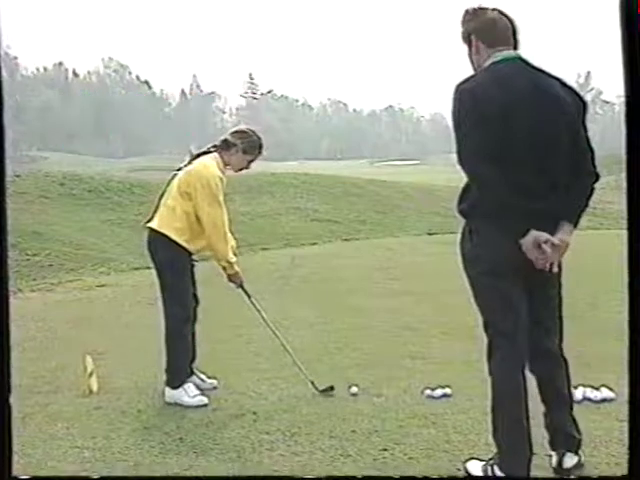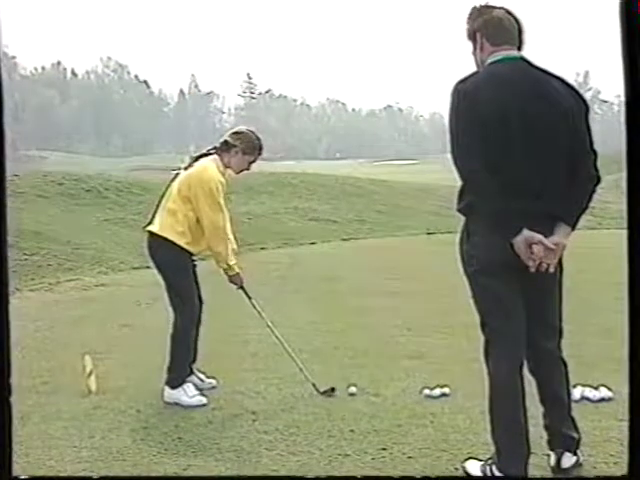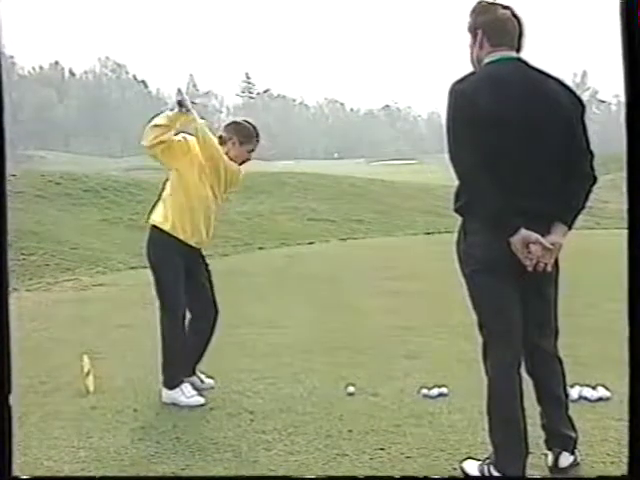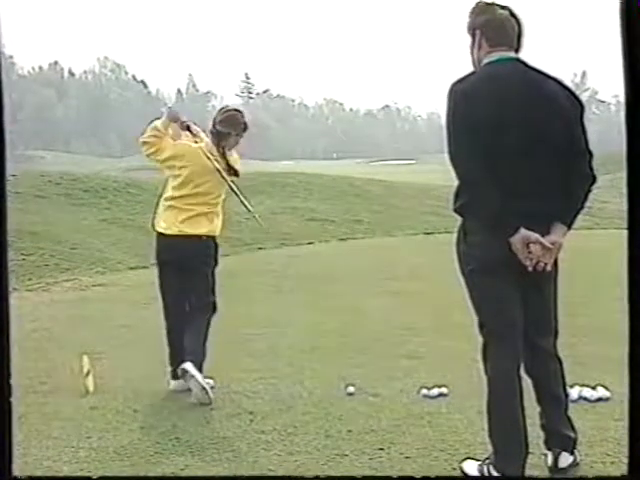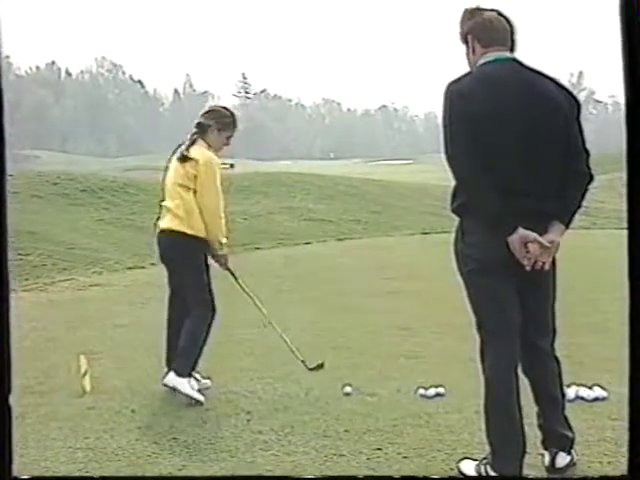
dt=1s
person 1, frame 1
left shoulder: (474, 91)
right shoulder: (561, 91)
left elbow: (479, 169)
right elbow: (585, 168)
left wrist: (523, 232)
right wrist: (564, 226)
left hip: (494, 235)
right hip: (547, 236)
left knee: (507, 349)
right knee: (546, 343)
person 1, frame 2
left shoulder: (471, 91)
right shoulder: (563, 92)
left elbow: (474, 172)
right elbow: (586, 171)
left wrist: (515, 232)
right wrist: (560, 229)
left hip: (491, 235)
right hip: (545, 236)
left knee: (505, 349)
right knee: (546, 343)
person 1, frame 3
left shoulder: (468, 91)
right shoulder: (559, 92)
left elbow: (471, 171)
right elbow: (582, 170)
left wrist: (511, 231)
right wrist: (557, 228)
left hip: (488, 236)
right hip: (543, 235)
left knee: (503, 349)
right knee: (542, 343)
person 1, frame 4
left shoulder: (468, 91)
right shoulder: (558, 93)
left elbow: (470, 172)
right elbow: (582, 170)
left wrist: (511, 231)
right wrist: (557, 228)
left hip: (488, 237)
right hip: (543, 236)
left knee: (502, 349)
right knee: (542, 343)
person 1, frame 5
left shoulder: (464, 91)
right shoulder: (555, 92)
left elbow: (467, 172)
right elbow: (579, 168)
left wrist: (509, 229)
right wrist: (555, 227)
left hip: (486, 235)
right hip: (541, 234)
left knee: (500, 347)
right knee: (539, 342)
person 2, frame 1
left shoulder: (210, 167)
right shoulder: (208, 173)
left elbow: (218, 221)
right elbow: (214, 226)
left wrist: (231, 257)
right wrist: (230, 265)
left hip: (176, 242)
right hip: (168, 242)
left knee: (189, 308)
right knee: (179, 312)
left ankle: (186, 371)
right ankle: (175, 385)
person 2, frame 2
left shoulder: (213, 171)
right shoulder: (208, 175)
left elbow: (221, 221)
right elbow: (214, 228)
left wrist: (231, 260)
right wrist: (230, 266)
left hip: (178, 245)
right hip: (168, 244)
left knee: (194, 308)
right knee: (187, 311)
left ankle: (186, 371)
right ankle: (174, 385)
person 2, frame 3
left shoulder: (231, 173)
right shoulder: (189, 149)
left elbow: (214, 160)
right elbow: (152, 139)
left wrist: (194, 119)
right wrist: (178, 115)
left hip: (191, 246)
right hip: (166, 241)
left knee: (206, 311)
right knee: (174, 313)
left ankle: (187, 370)
right ankle: (172, 385)
person 2, frame 4
left shoulder: (184, 152)
right shoulder: (231, 164)
left elbow: (149, 144)
left wrist: (167, 121)
right wrist: (187, 128)
left hip: (168, 240)
right hip: (200, 243)
left knee: (174, 308)
right knee: (201, 307)
left ankle: (178, 372)
right ankle: (192, 364)
person 2, frame 5
left shoulder: (184, 154)
right shoulder: (206, 159)
right elbow: (211, 209)
left wrist: (212, 244)
right wrist: (219, 246)
left hip: (170, 235)
right hip: (187, 240)
left knee: (181, 303)
right knee: (202, 307)
left ankle: (176, 370)
right ankle: (180, 373)
